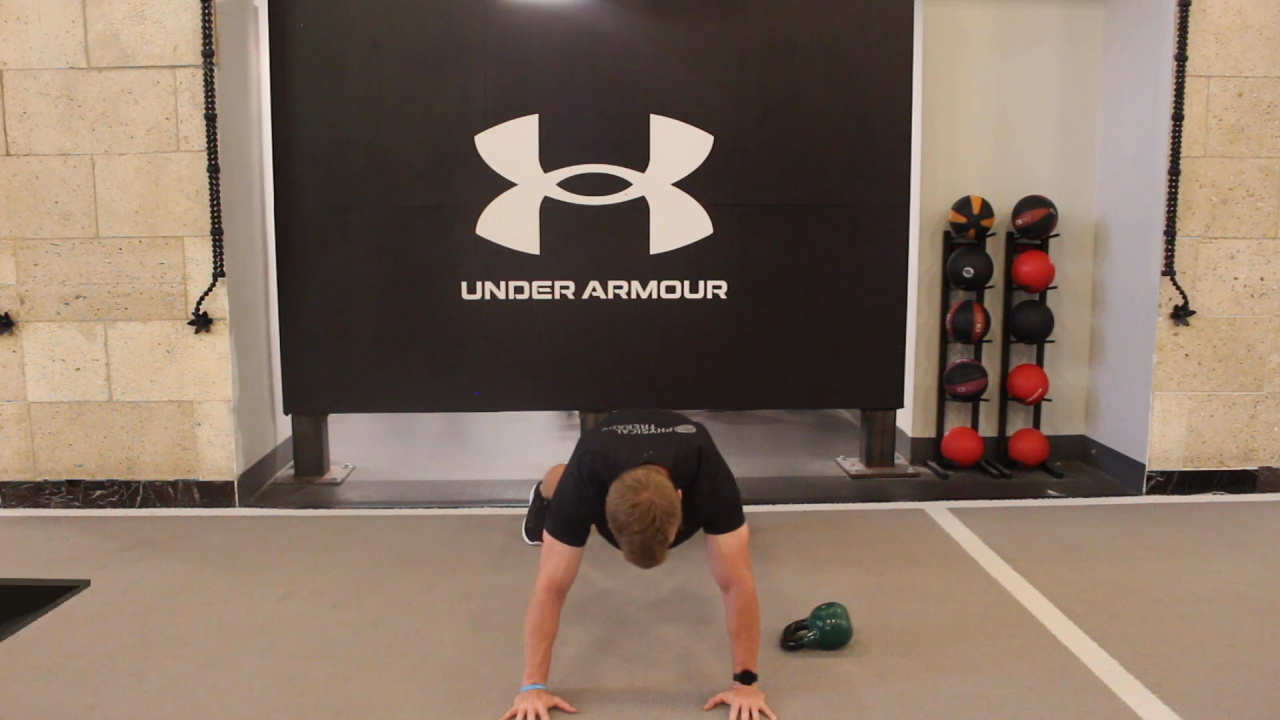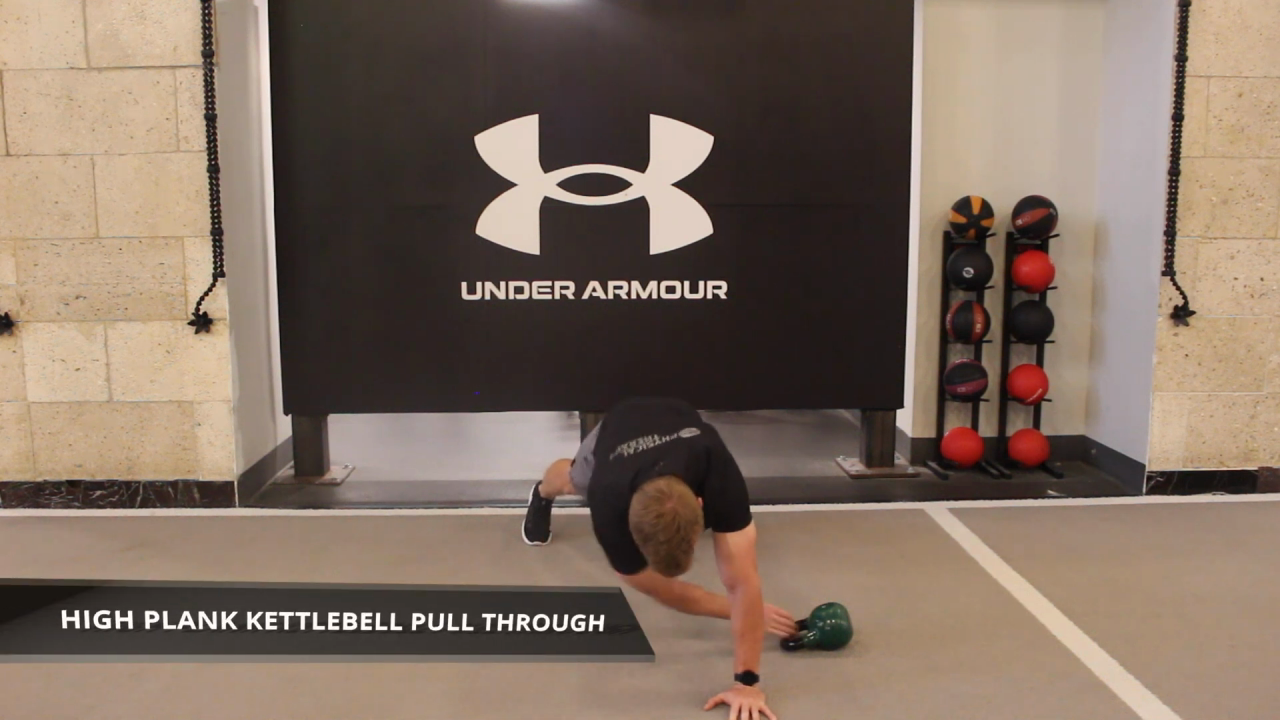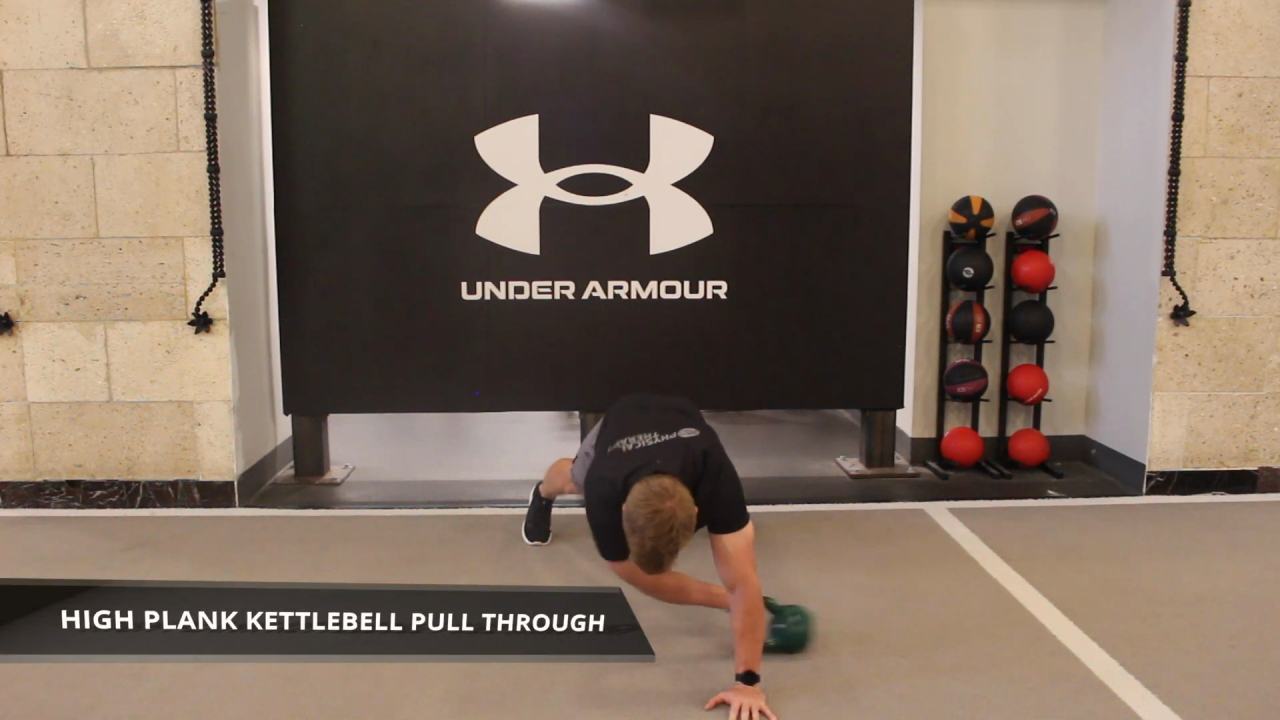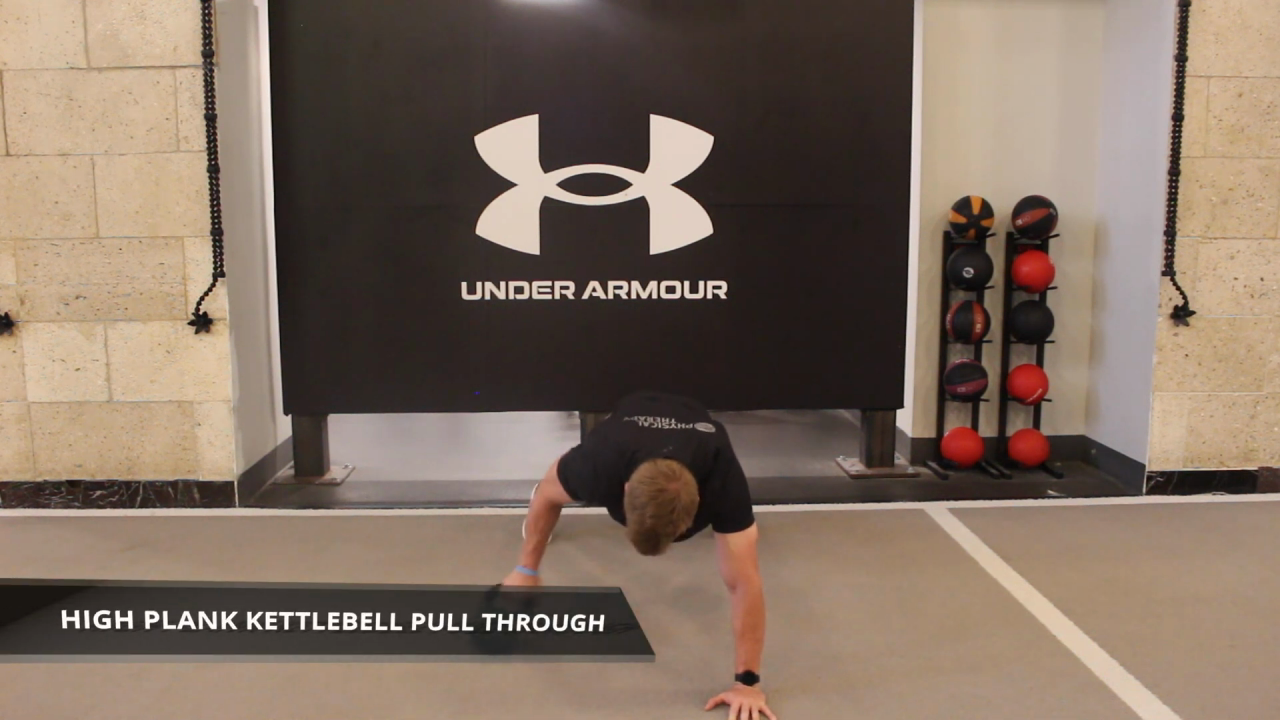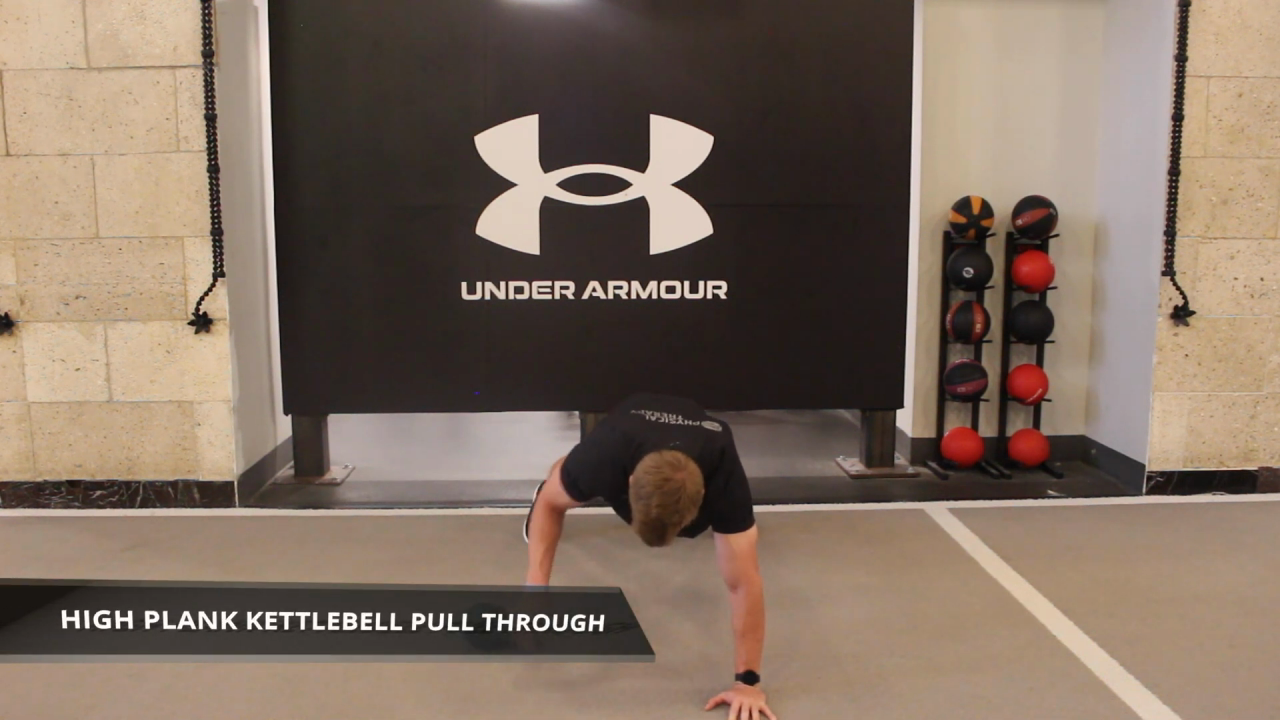
dt=0.5s
person 1, frame 1
left shoulder: (707, 475)
right shoulder: (586, 477)
left elbow: (735, 583)
right elbow: (552, 585)
left wrist: (745, 681)
right wrist: (533, 685)
left hip: (680, 458)
right hip: (609, 455)
right ankle: (544, 492)
person 1, frame 2
left shoulder: (718, 477)
right shoulder: (611, 505)
left elbow: (742, 582)
right elbow: (663, 590)
left wrist: (747, 681)
right wrist: (749, 614)
right knee: (573, 481)
right ankle: (542, 494)
person 1, frame 3
left shoulder: (715, 479)
right shoulder: (604, 495)
left elbow: (741, 582)
right elbow: (647, 581)
left wrist: (747, 681)
right wrist: (728, 601)
left hip: (681, 421)
right hip: (618, 422)
right knee: (572, 481)
right ankle: (543, 494)
person 1, frame 4
left shoulder: (722, 479)
right shoulder: (602, 462)
left elbow: (743, 583)
right elbow: (550, 497)
left wrist: (746, 680)
right wrist: (526, 569)
left hip: (697, 443)
right hip: (631, 424)
right knee: (561, 481)
right ankle: (552, 481)
person 1, frame 5
left shoulder: (723, 474)
right shoulder: (604, 454)
left elbow: (743, 581)
right elbow: (551, 503)
left wrist: (747, 680)
right wrist: (536, 586)
left hip: (698, 445)
right hip: (630, 435)
right knee: (567, 480)
right ankle: (560, 476)
